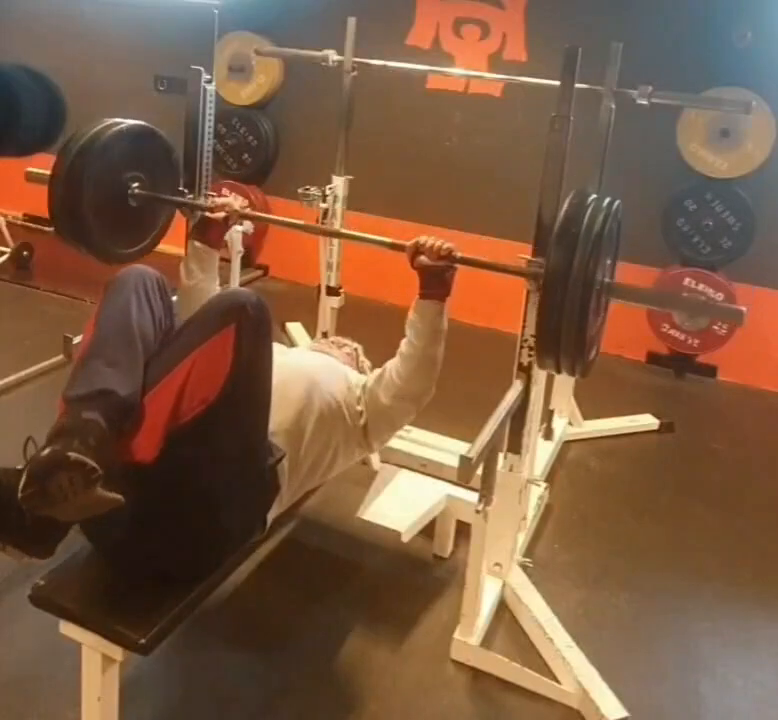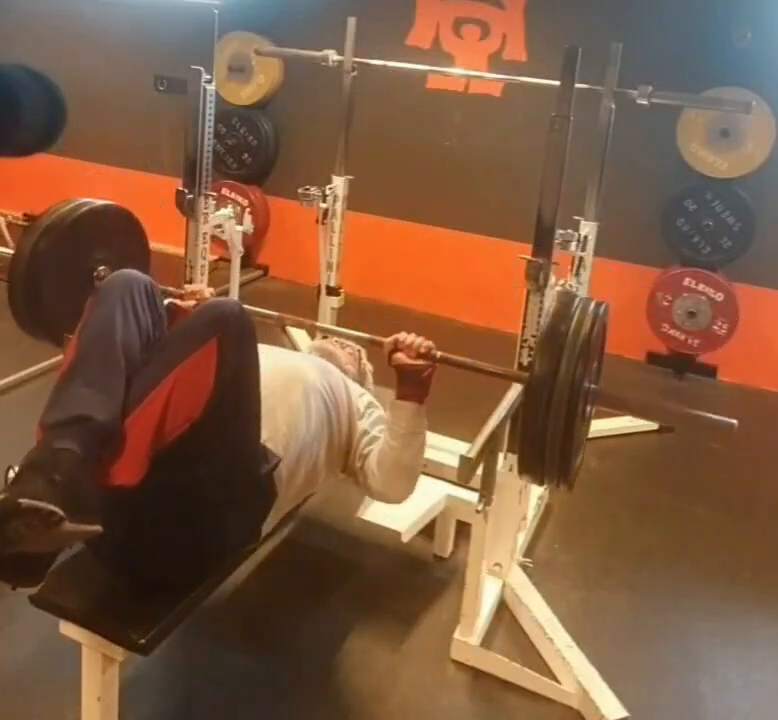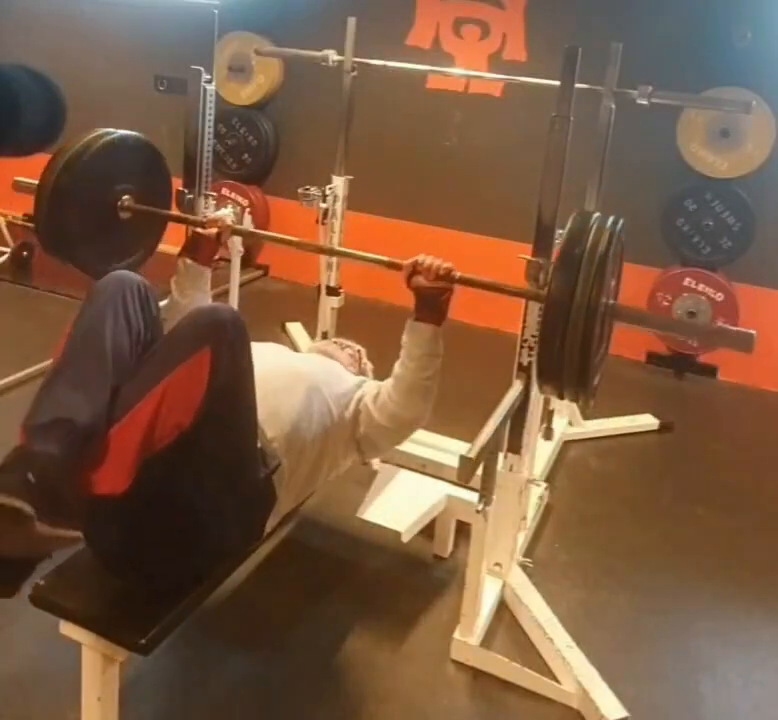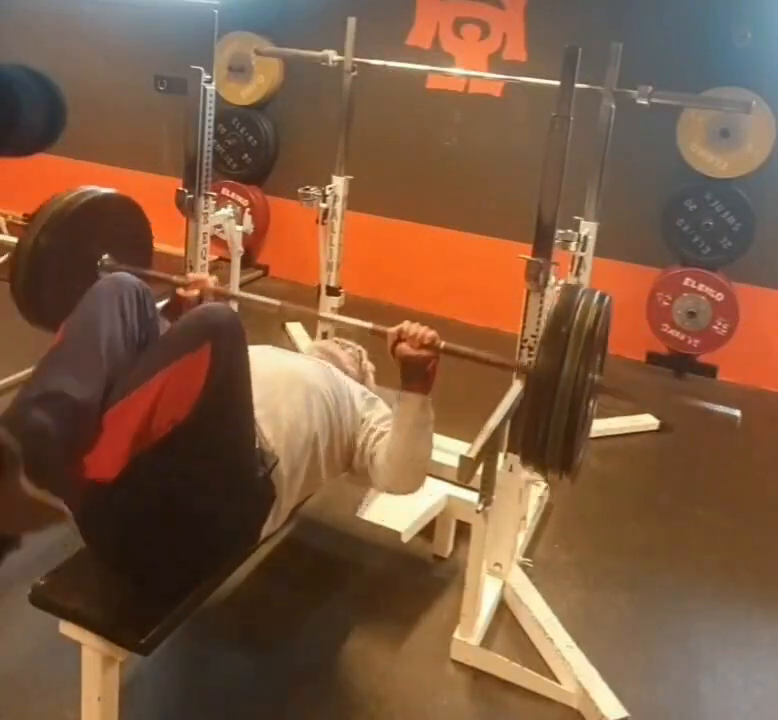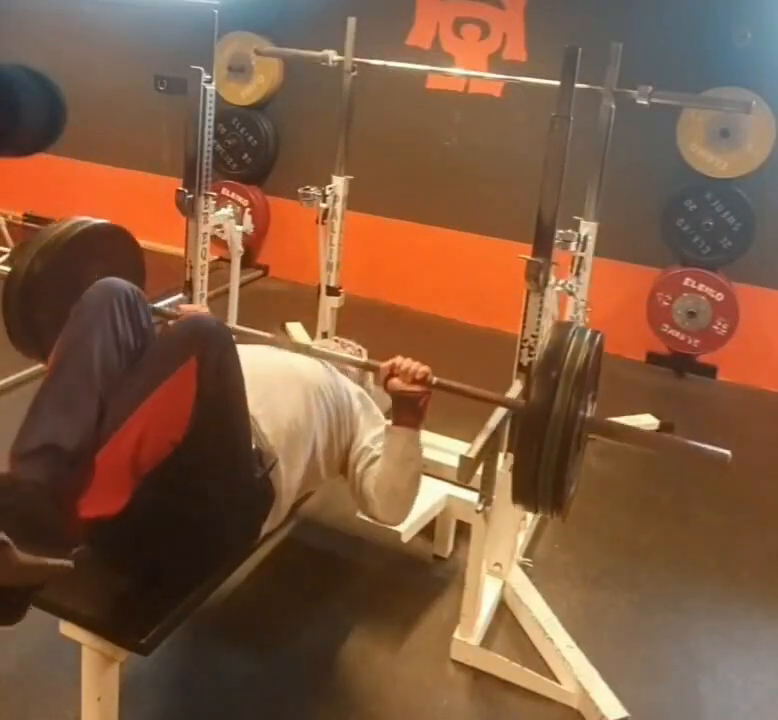
dt=1s
person 1, frame 1
left shoulder: (355, 399)
right shoulder: (274, 361)
left elbow: (410, 385)
right elbow: (199, 317)
left wrist: (432, 292)
right wrist: (206, 239)
left hip: (207, 512)
left knee: (240, 310)
right knee: (138, 282)
right ankle: (78, 456)
person 1, frame 2
left shoulder: (352, 403)
right shoulder: (269, 359)
left elbow: (391, 481)
left wrist: (411, 392)
right wrist: (175, 331)
left hip: (213, 498)
right hip: (133, 481)
left knee: (222, 319)
right knee: (126, 287)
left ankle: (77, 490)
right ankle: (52, 487)
person 1, frame 3
left shoulder: (352, 398)
right shoulder: (270, 357)
left elbow: (407, 407)
right elbow: (182, 334)
left wrist: (428, 312)
right wrist: (196, 259)
left hip: (205, 514)
right hip: (129, 487)
left knee: (217, 325)
right knee: (122, 289)
left ankle: (44, 496)
right ankle: (38, 495)
person 1, frame 4
left shoulder: (355, 404)
right shoulder: (277, 364)
left elbow: (400, 473)
right elbow: (167, 377)
left wrist: (415, 383)
right wrist: (179, 318)
left hip: (203, 512)
left knee: (216, 325)
right knee: (120, 292)
left ankle: (43, 479)
person 1, frame 5
left shoulder: (352, 406)
right shoulder: (263, 362)
left elbow: (389, 502)
right elbow: (158, 386)
left wrist: (407, 413)
right wrist: (171, 341)
left hip: (211, 503)
right hip: (133, 477)
left knee: (203, 334)
right knee: (112, 297)
left ankle: (36, 526)
